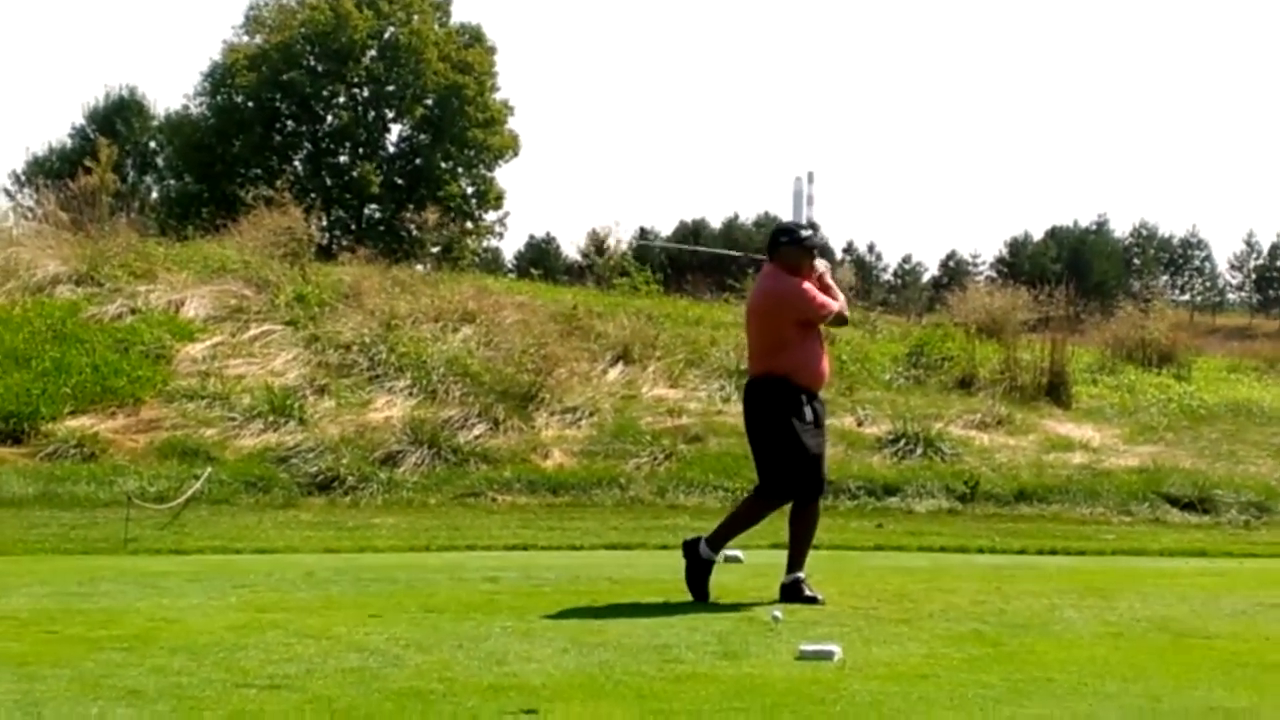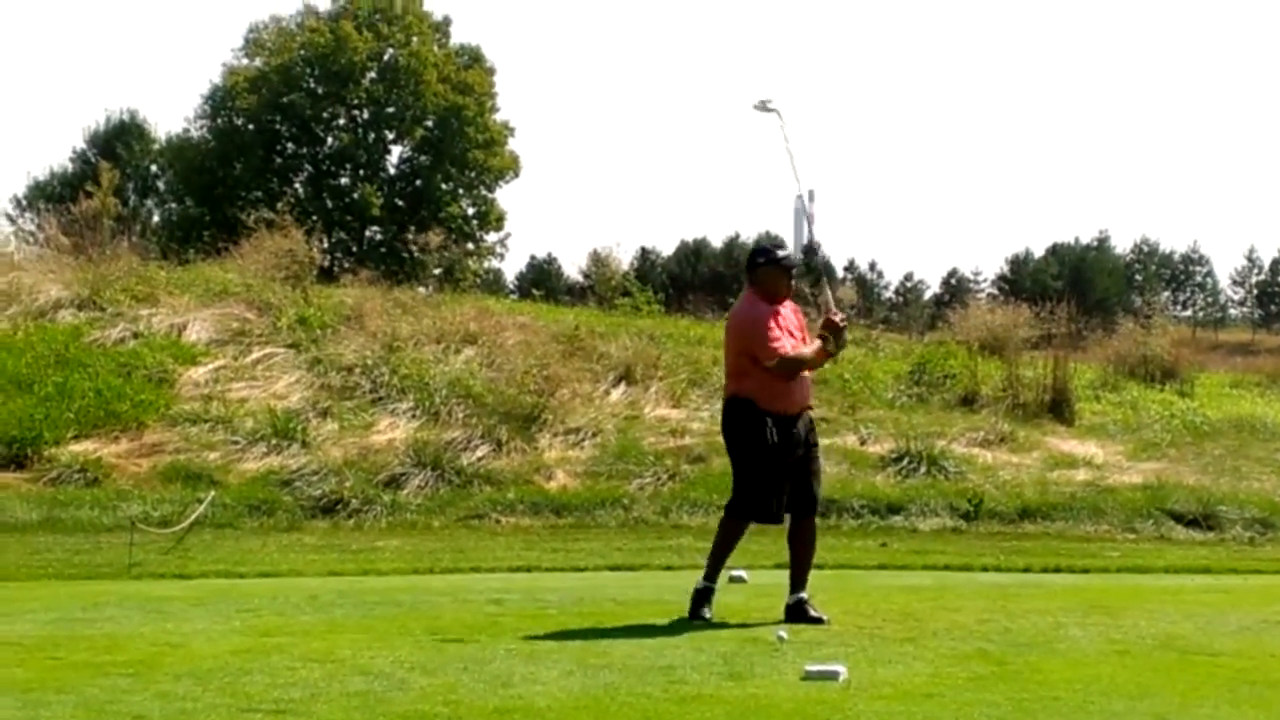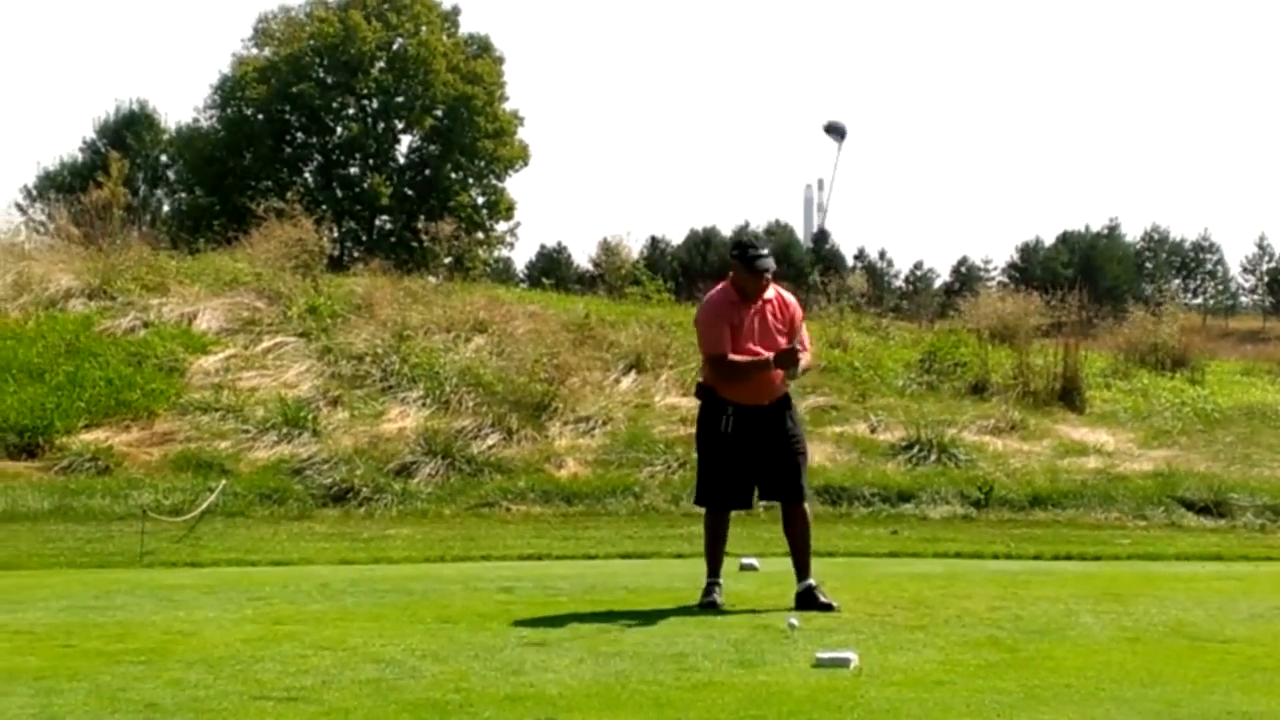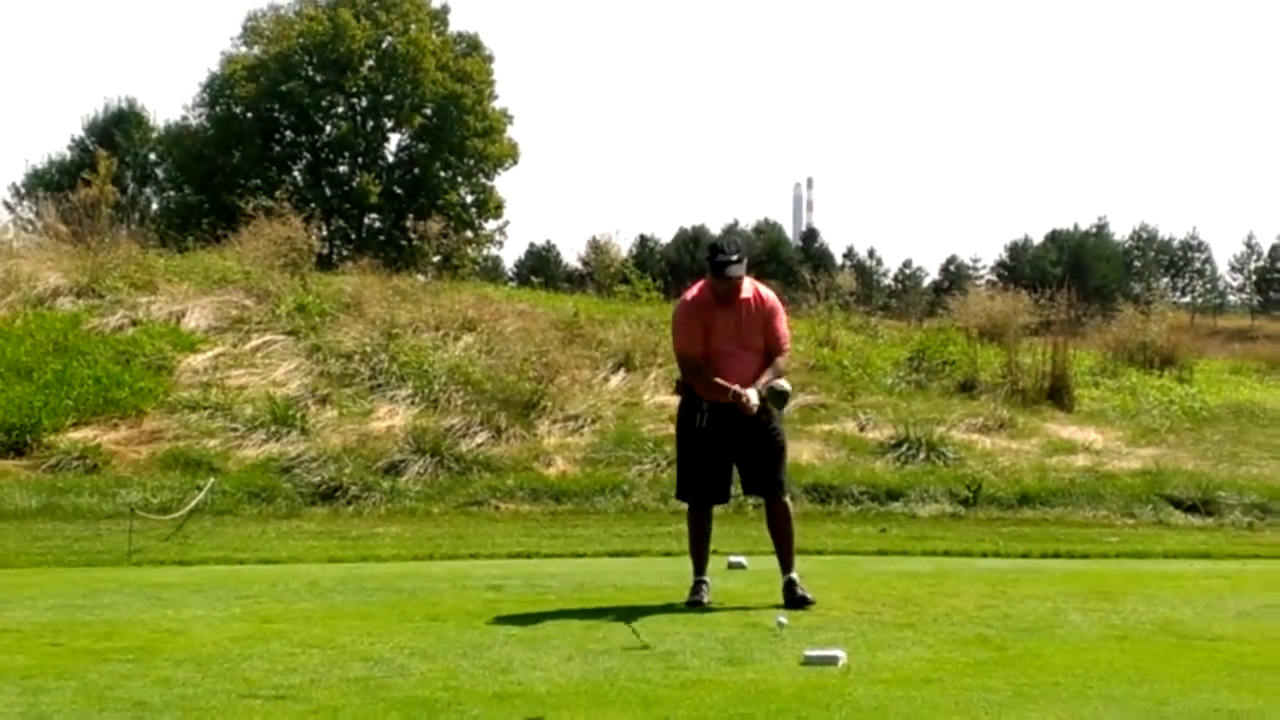
dt=0.3s
person 1, frame 1
left shoulder: (783, 285)
right shoulder: (788, 288)
left elbow: (819, 317)
right elbow: (838, 313)
left wrist: (819, 279)
right wrist: (825, 280)
left hip: (800, 400)
right hip: (780, 399)
left knee: (810, 493)
right knee: (780, 489)
left ankle: (794, 579)
right ankle: (704, 549)
person 1, frame 2
left shoulder: (786, 308)
right shoulder: (752, 314)
left elbow: (806, 357)
right elbow: (786, 366)
left wrist: (829, 341)
right wrist: (823, 340)
left hip: (794, 420)
right hip: (754, 420)
left knee: (806, 512)
right knee: (747, 506)
left ankle: (798, 599)
right ankle: (706, 585)
person 1, frame 3
left shoulder: (785, 302)
right shoulder: (714, 306)
left elbow: (804, 355)
right elbow: (719, 367)
left wrist: (794, 365)
right wrist: (768, 361)
left hip: (776, 410)
right hip: (726, 413)
left knee: (795, 497)
right knee: (719, 501)
left ankle: (806, 586)
right ankle: (713, 583)
person 1, frame 4
left shoulder: (765, 300)
right shoulder: (689, 306)
left elbow: (781, 355)
right elbow: (690, 368)
left wrist: (756, 388)
right wrist: (729, 390)
left hip: (757, 409)
right hip: (705, 409)
left knee: (776, 492)
right knee: (700, 497)
left ankle: (790, 579)
right ankle: (700, 581)
